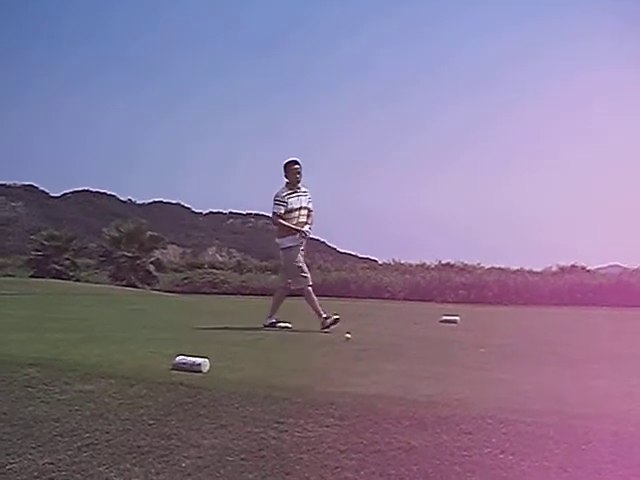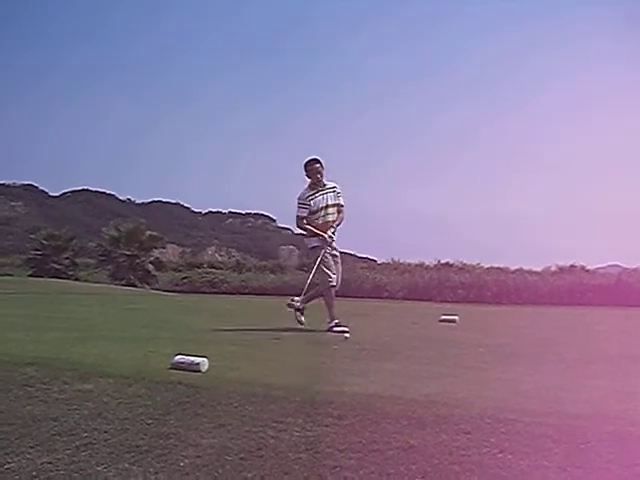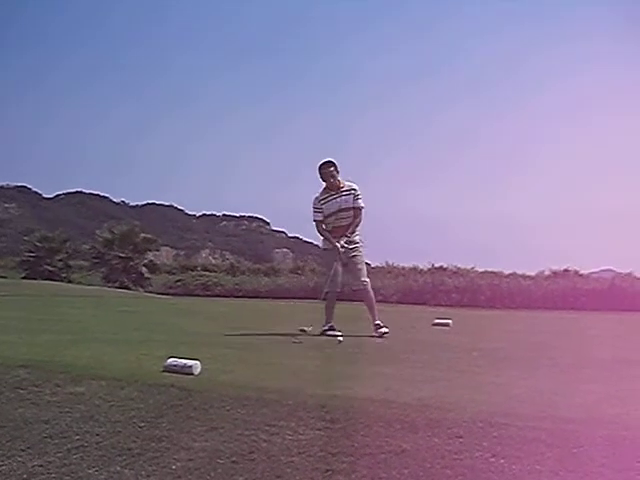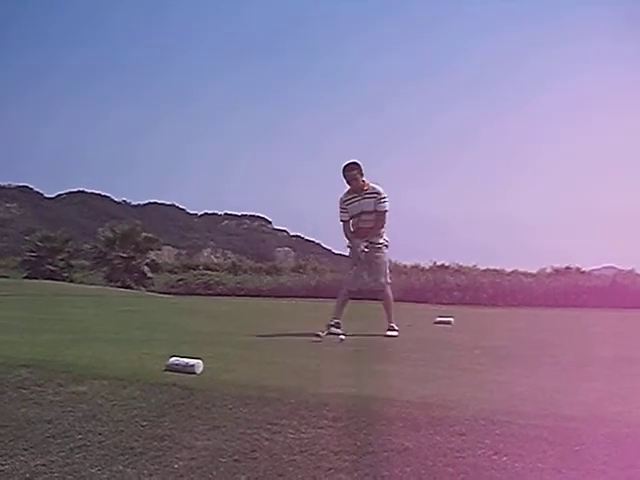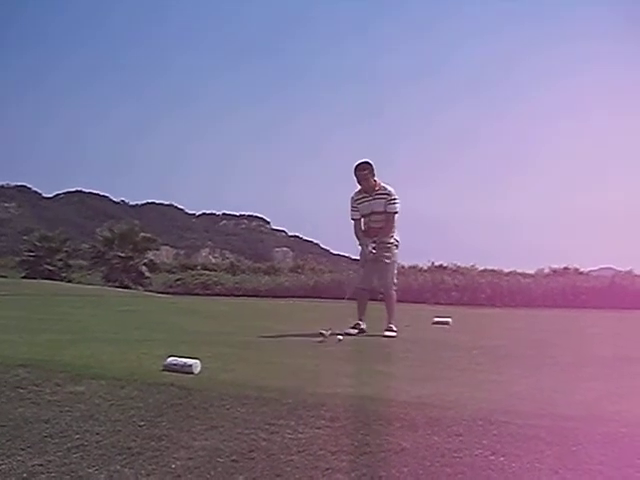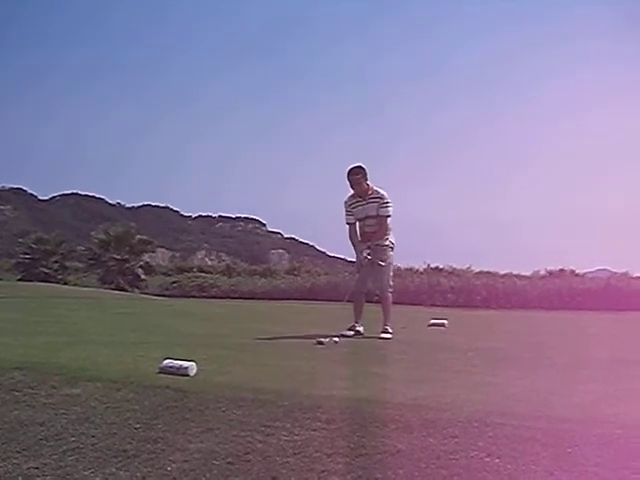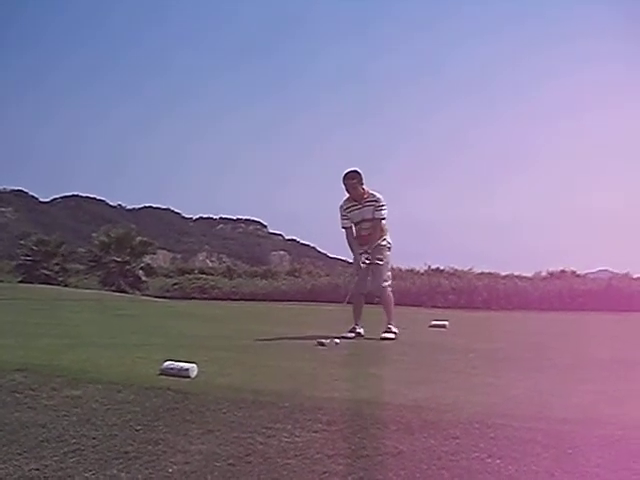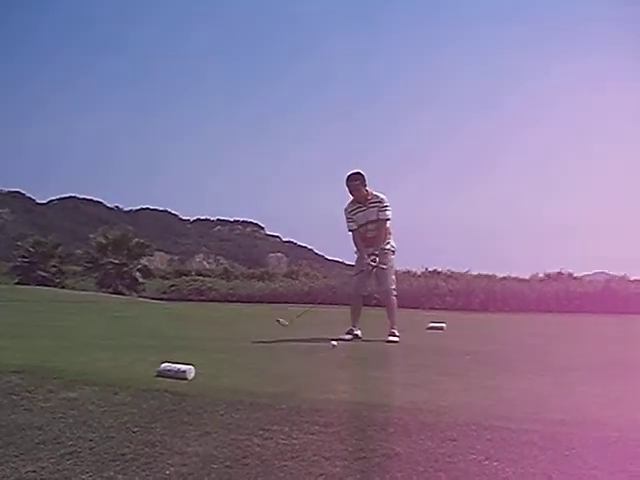
dt=0.3s
person 1, frame 1
left shoulder: (305, 193)
right shoulder: (282, 195)
left elbow: (309, 215)
right elbow: (276, 220)
left wrist: (306, 227)
right wrist: (296, 229)
left hip: (299, 242)
right hip: (289, 243)
left knee: (287, 283)
right knee: (304, 281)
left ankle: (271, 318)
right ankle: (322, 317)
person 1, frame 2
left shoulder: (334, 188)
right shoulder: (304, 196)
left elbow: (340, 214)
right elbow: (300, 223)
left wrist: (331, 229)
right wrist: (319, 234)
left hip: (331, 239)
right hip: (316, 241)
left knee: (334, 281)
right knee: (328, 281)
left ankle: (300, 302)
right ankle: (333, 320)
person 1, frame 3
left shoulder: (353, 190)
right shoulder: (319, 199)
left elbow: (358, 217)
right elbow: (319, 226)
left wrist: (345, 237)
right wrist: (334, 242)
left hip: (352, 242)
right hip: (331, 245)
left knee: (363, 282)
right knee: (332, 285)
left ankle: (376, 321)
right ankle: (328, 324)
person 1, frame 4
left shoulder: (378, 193)
right shoulder: (345, 199)
left elbow: (381, 221)
right elbow: (346, 227)
left wrist: (367, 241)
right wrist: (356, 245)
left hip: (377, 243)
right hip: (357, 244)
left knee: (383, 283)
right knee: (349, 283)
left ankle: (391, 324)
right ankle: (335, 321)
person 1, frame 5
left shoulder: (388, 193)
right shoulder: (356, 198)
left elbow: (390, 223)
right elbow: (357, 225)
left wrist: (375, 242)
right wrist: (365, 244)
left hip: (387, 242)
right hip: (367, 243)
left knee: (388, 284)
right knee: (362, 283)
left ankle: (391, 324)
right ankle: (360, 322)
person 1, frame 6
left shoulder: (381, 197)
right shoulder: (349, 202)
left elbow: (382, 226)
right elbow: (352, 229)
left wrist: (370, 247)
right wrist: (359, 250)
left hip: (382, 244)
right hip: (363, 246)
left knee: (384, 286)
right knee: (359, 286)
left ankle: (387, 326)
right ankle: (357, 324)
person 1, frame 7
left shoulder: (376, 199)
right shoulder: (345, 206)
left elbow: (377, 228)
right elbow: (349, 233)
left wrist: (367, 251)
right wrist: (357, 254)
left hip: (379, 244)
right hip: (360, 248)
left knee: (382, 285)
right knee: (358, 288)
left ankle: (391, 325)
right ankle: (357, 326)
person 1, frame 8
left shoulder: (380, 200)
right shoulder: (349, 209)
left elbow: (382, 229)
right elbow: (356, 235)
left wrist: (376, 252)
right wrist: (365, 255)
left hip: (383, 248)
right hip: (364, 251)
left knee: (388, 289)
right knee: (357, 290)
left ankle: (393, 330)
right ankle: (354, 328)
